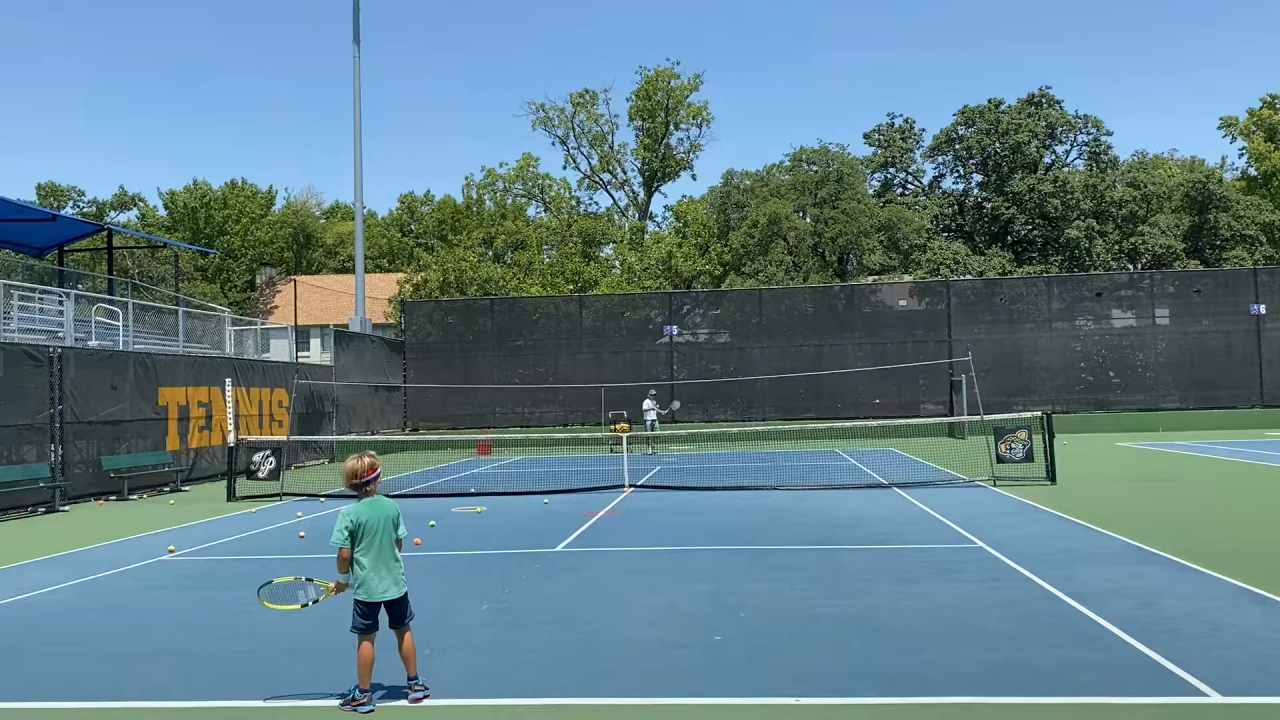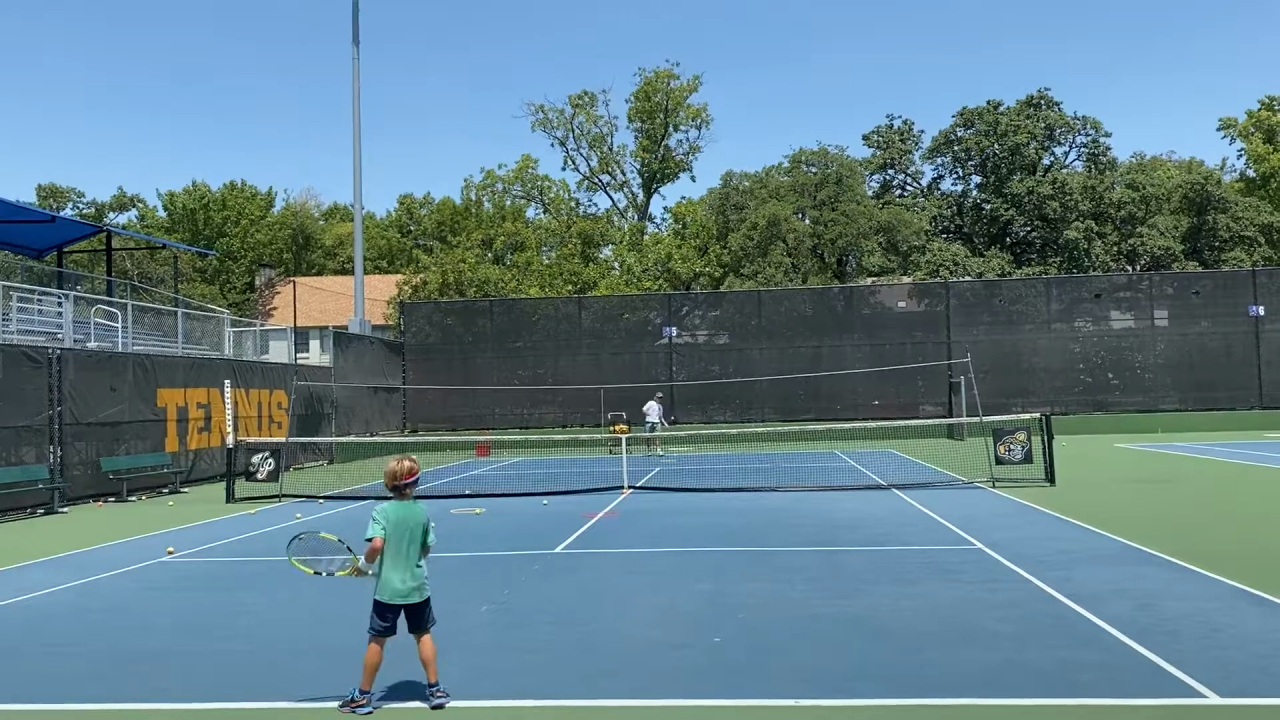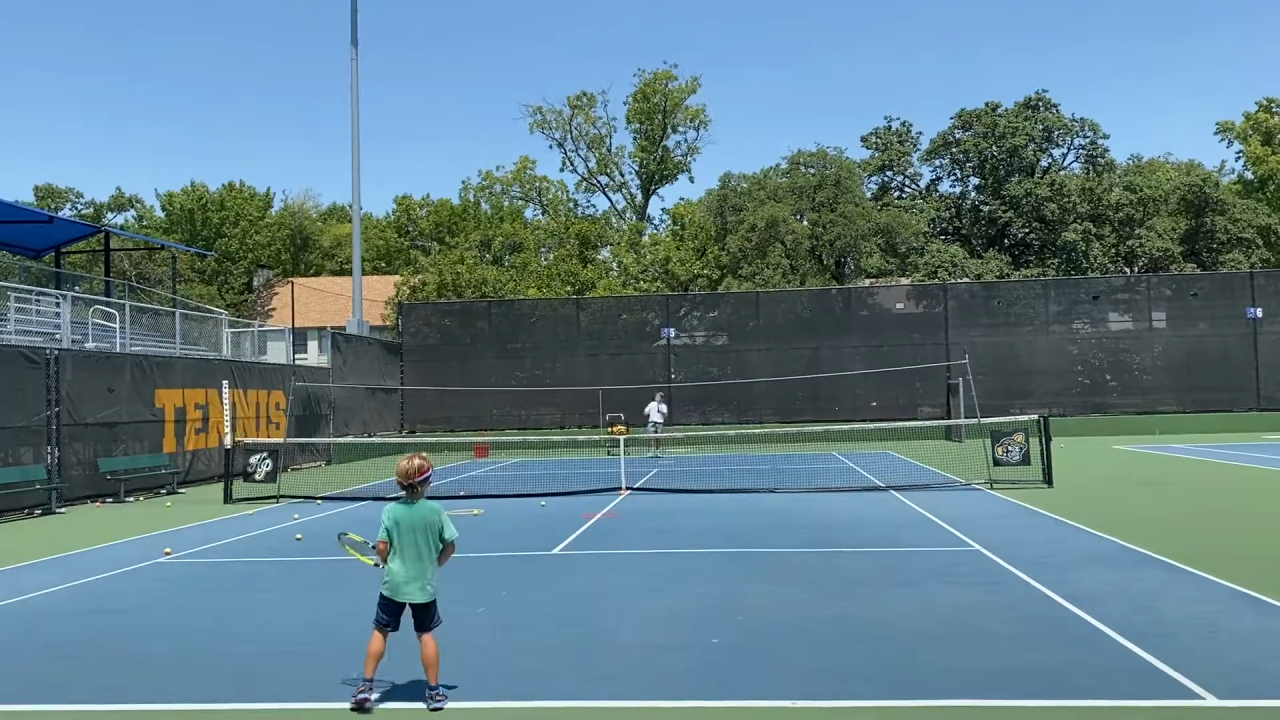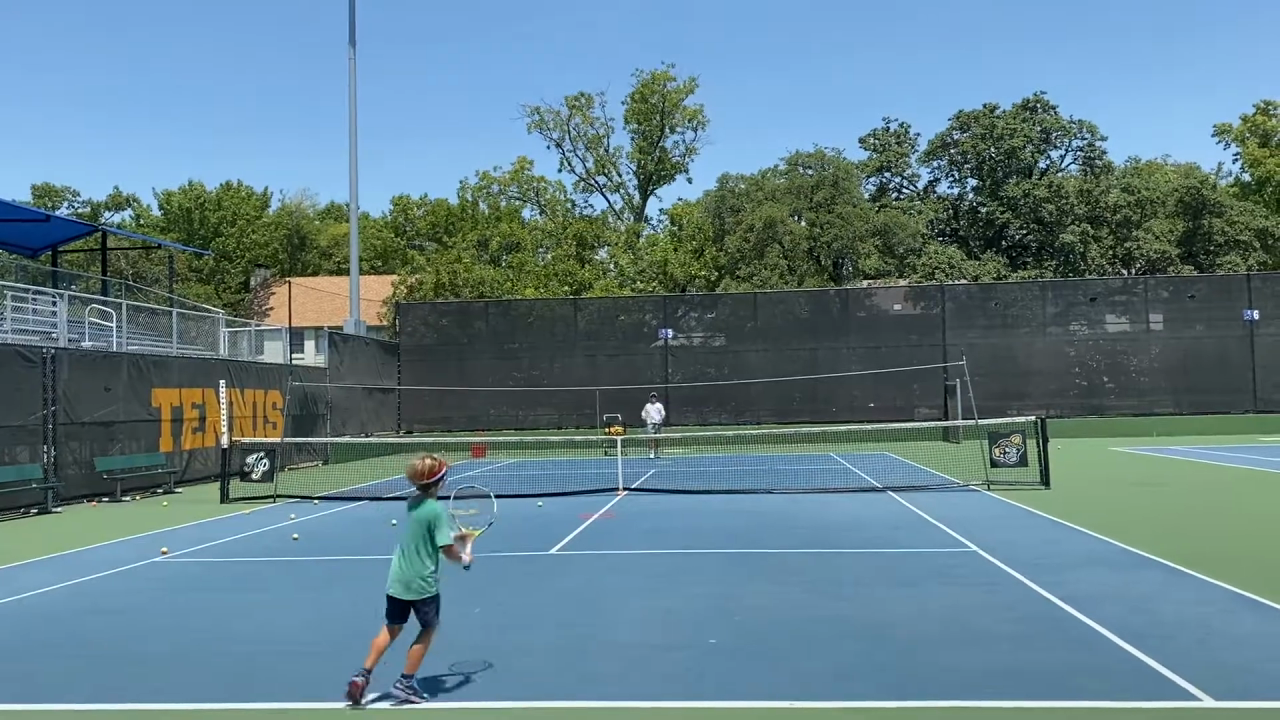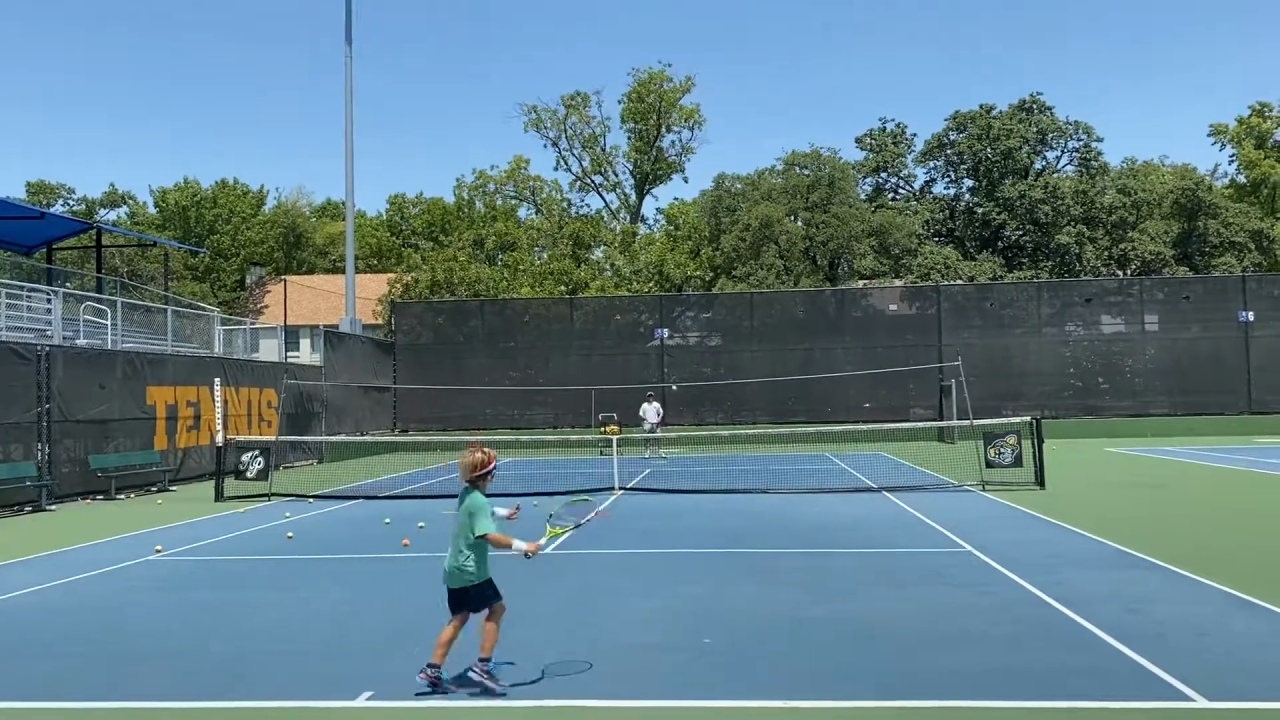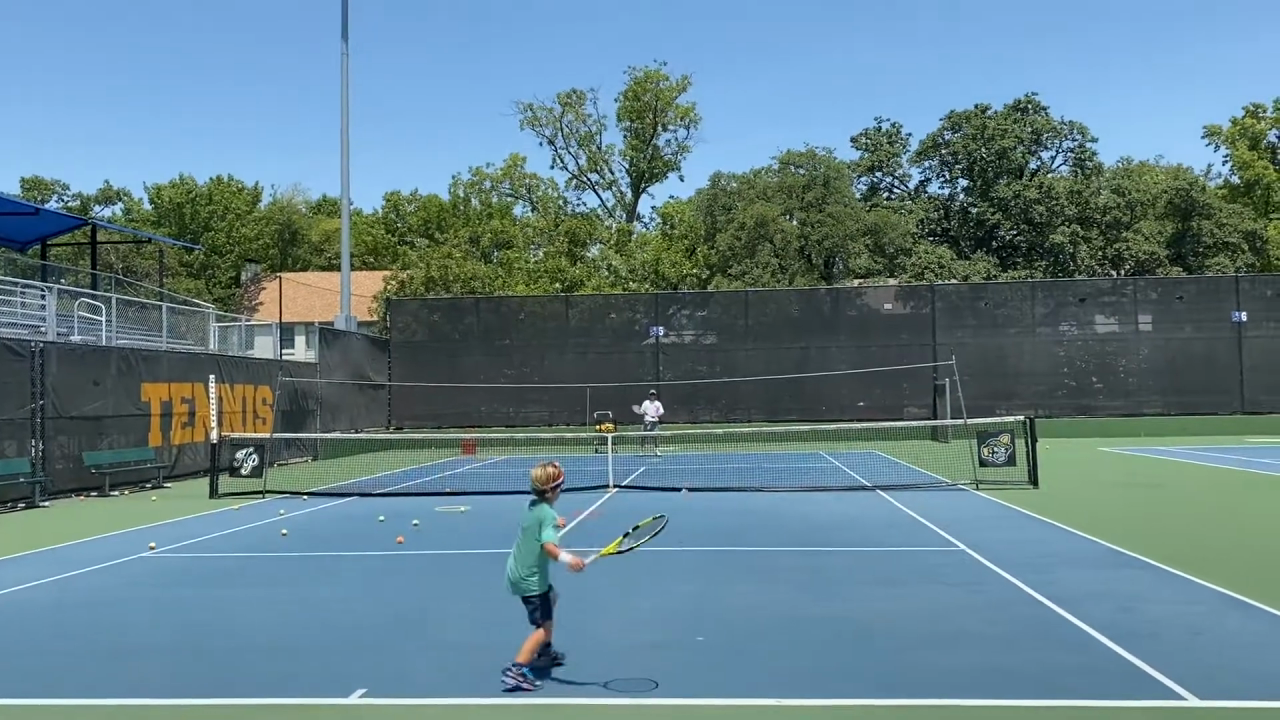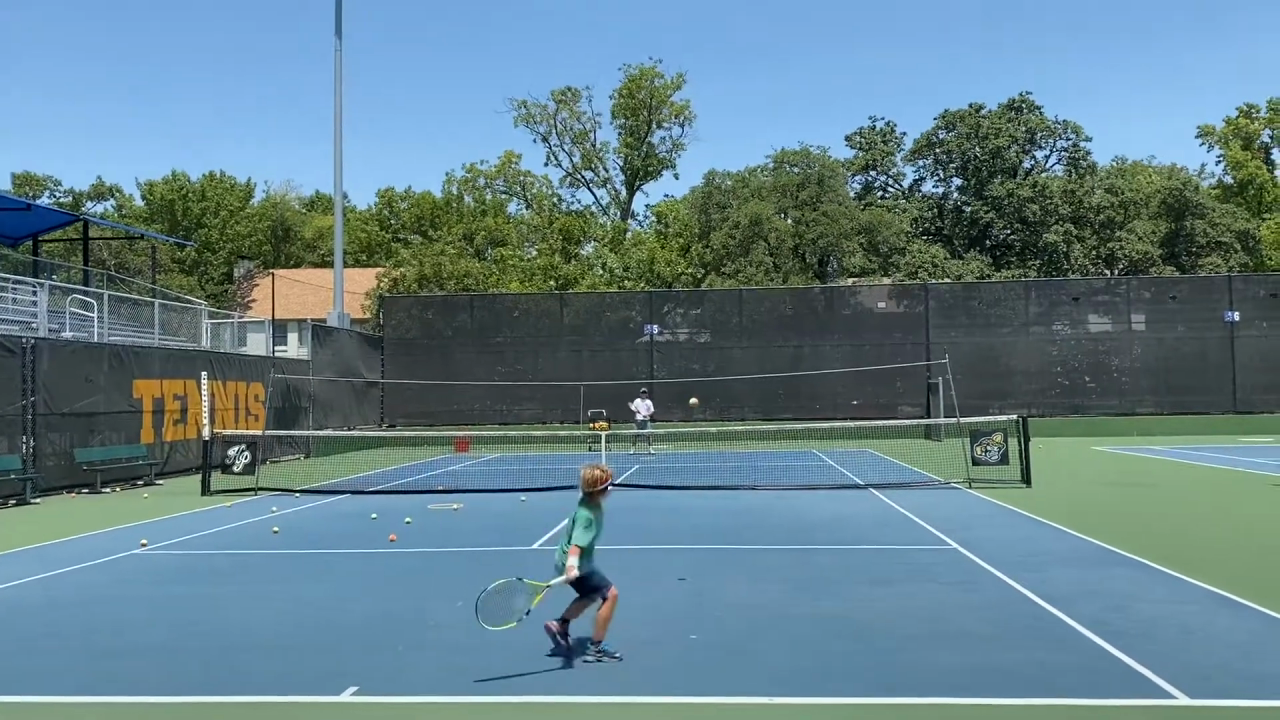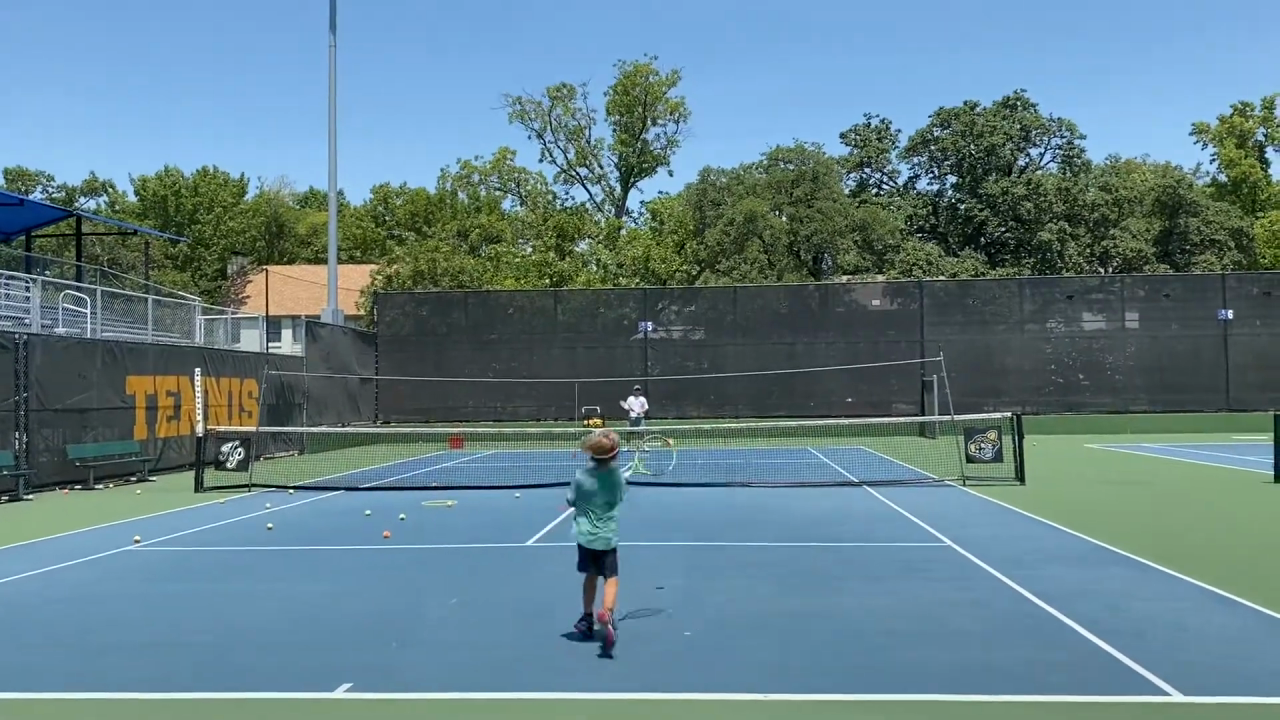
dt=0.4s
person 1, frame 1
left shoulder: (348, 513)
right shoulder: (391, 506)
left elbow: (344, 554)
right elbow: (399, 543)
left wrist: (342, 579)
left hip: (366, 586)
right hip: (395, 582)
left knee: (366, 638)
right knee: (403, 631)
left ankle: (363, 695)
right ankle: (414, 684)
person 1, frame 2
left shoulder: (381, 511)
right shoulder: (423, 512)
left elbow: (376, 546)
right elbow: (426, 550)
left wrist: (364, 565)
left hip: (388, 588)
right hip: (418, 587)
left knee: (377, 641)
right knee: (423, 636)
left ankle: (363, 696)
right ankle: (435, 690)
person 1, frame 3
left shoulder: (391, 509)
right shoulder: (436, 510)
left elbow: (381, 548)
right elbow: (450, 546)
left hip: (395, 584)
right hip: (424, 585)
left knee: (380, 632)
right knee: (426, 636)
left ankle: (366, 685)
right ankle: (434, 693)
person 1, frame 4
left shoulder: (411, 505)
right shoulder: (437, 511)
right elbow: (447, 550)
left wrist: (453, 535)
right wrist: (463, 557)
left hip: (397, 579)
right hip: (423, 583)
left knee: (390, 628)
right knee: (429, 628)
left ankle: (362, 677)
right ankle: (405, 682)
person 1, frame 5
left shoulder: (465, 495)
right shoulder: (479, 503)
right elbow: (490, 537)
left wrist: (503, 513)
right wrist: (522, 546)
left hip: (456, 570)
right hip: (472, 573)
left knee: (458, 619)
right knee: (496, 608)
left ankle: (432, 671)
right ankle: (482, 665)
person 1, frame 6
left shoulder: (532, 504)
right shoulder: (547, 515)
right elbow: (548, 546)
left wrist: (556, 521)
right wrist: (569, 559)
left hip: (517, 574)
right hip: (531, 580)
left knee: (548, 608)
right knee: (544, 626)
left ankle: (544, 651)
right ankle: (515, 672)
person 1, frame 7
left shoulder: (592, 502)
right shoulder: (587, 516)
right elbow: (576, 546)
right wrist: (572, 565)
left hip: (581, 563)
right hip: (579, 566)
left knee: (590, 594)
right knee: (610, 595)
left ankle: (559, 625)
right ankle: (596, 647)
person 1, frame 8
left shoulder: (581, 475)
right shoulder: (617, 475)
left elbow: (571, 502)
left hip: (583, 536)
right hip: (606, 538)
left knee: (590, 576)
right knee: (611, 579)
left ankle: (586, 620)
right ankle: (606, 613)
